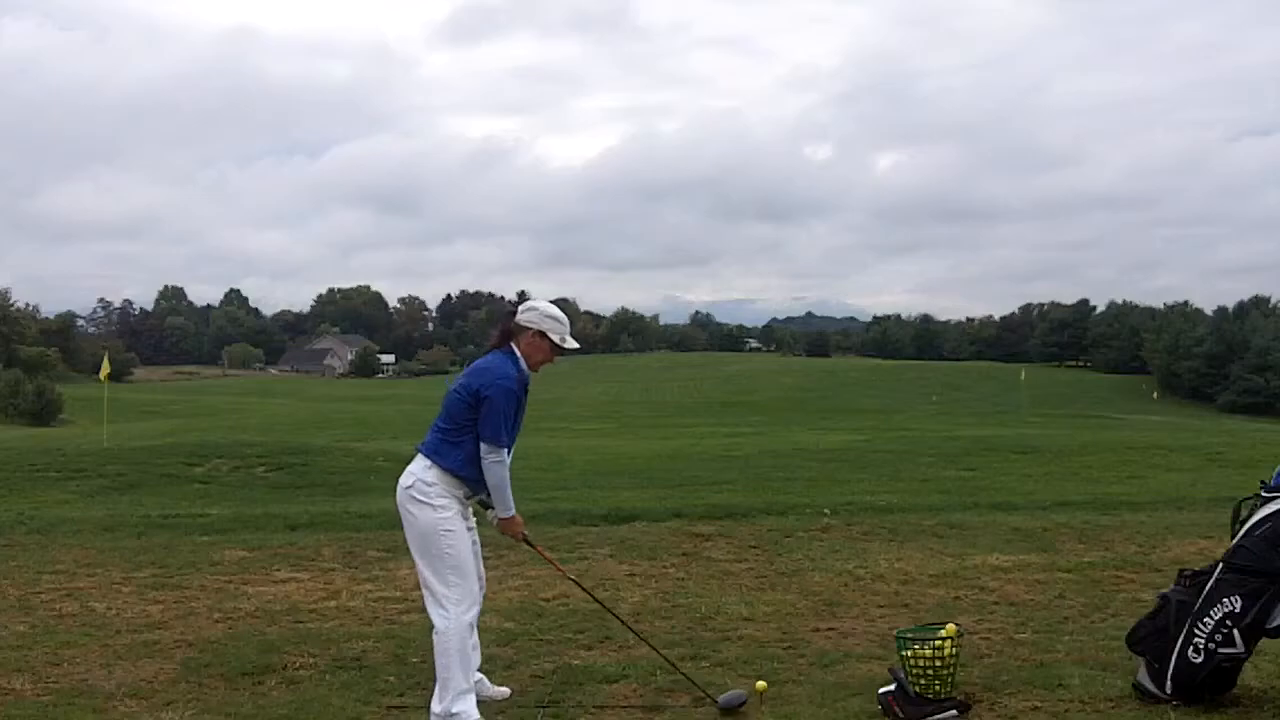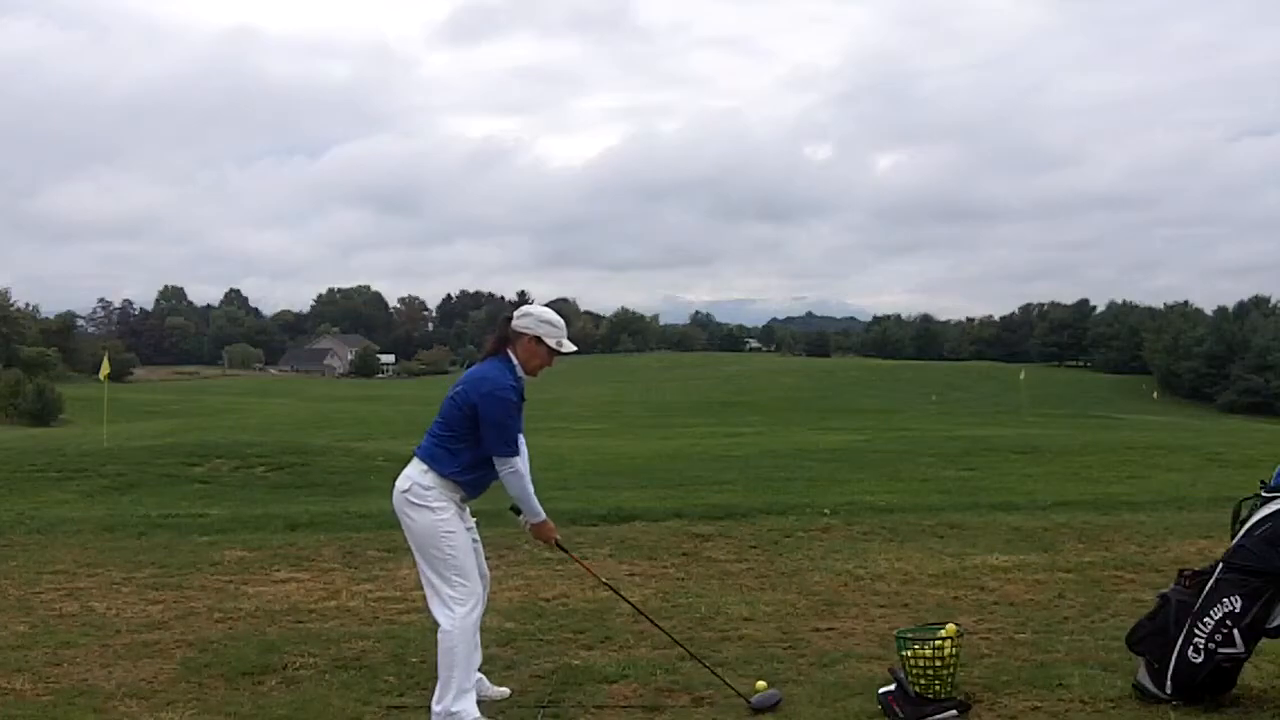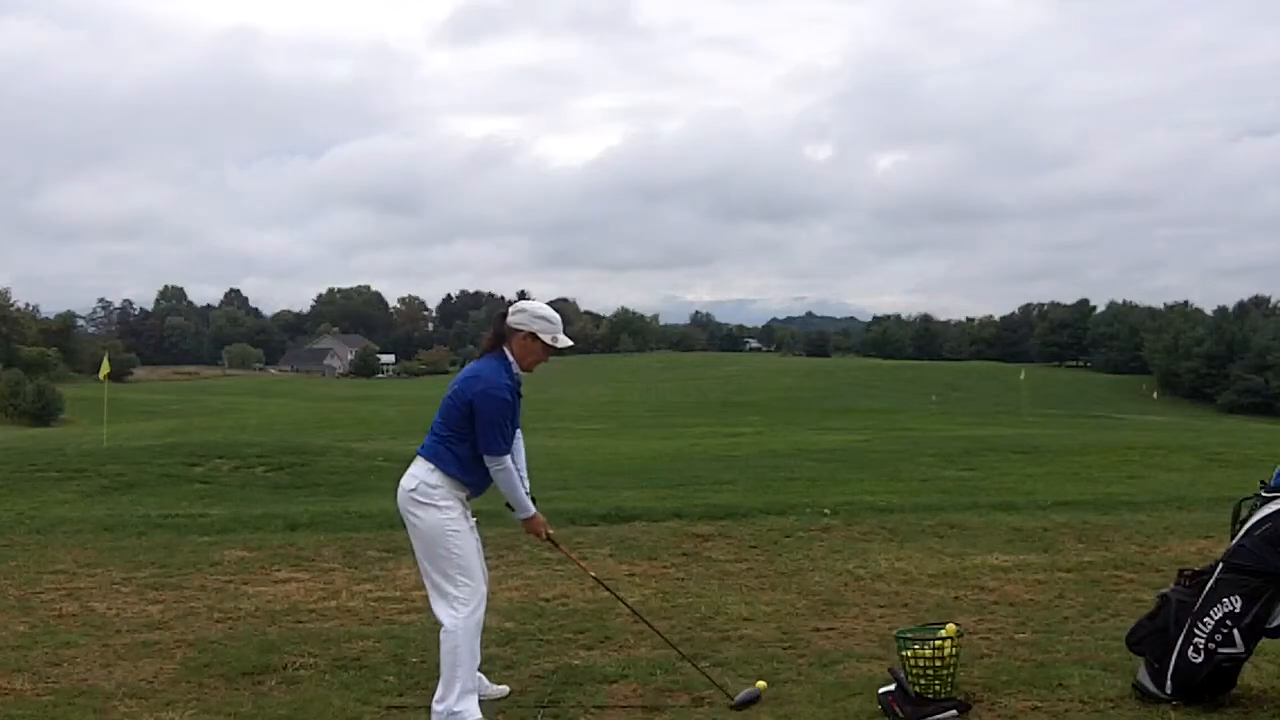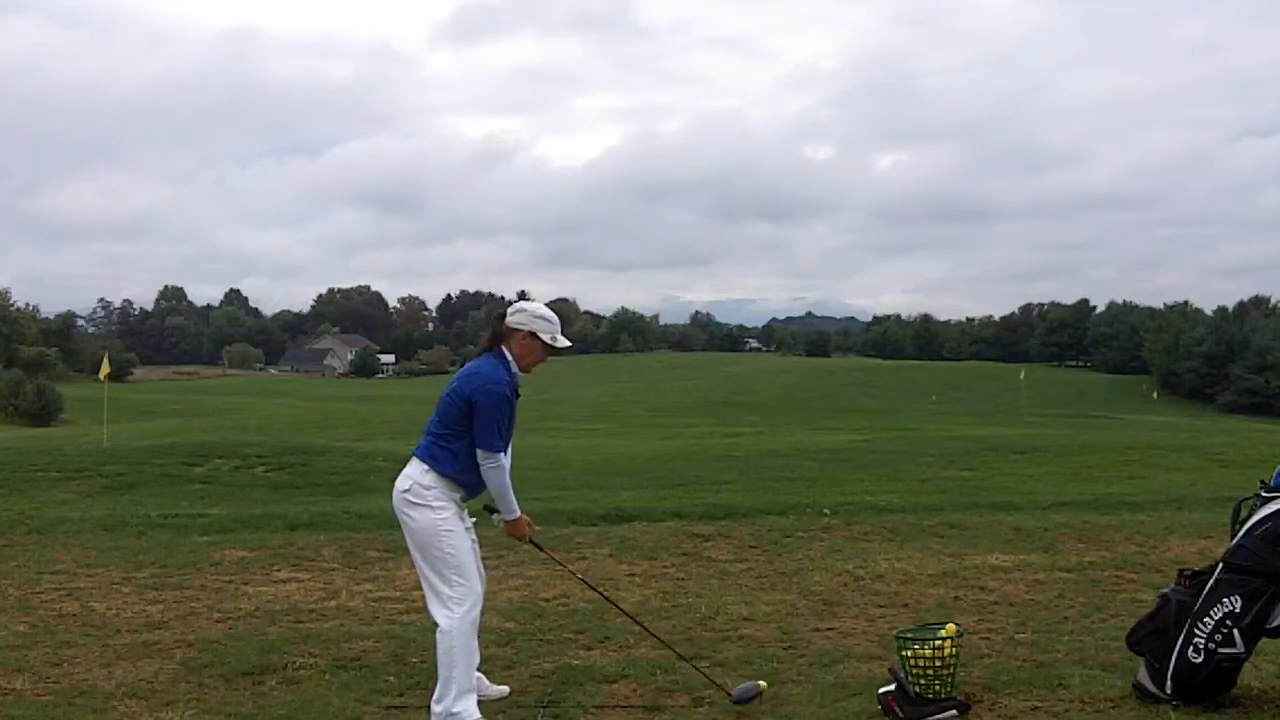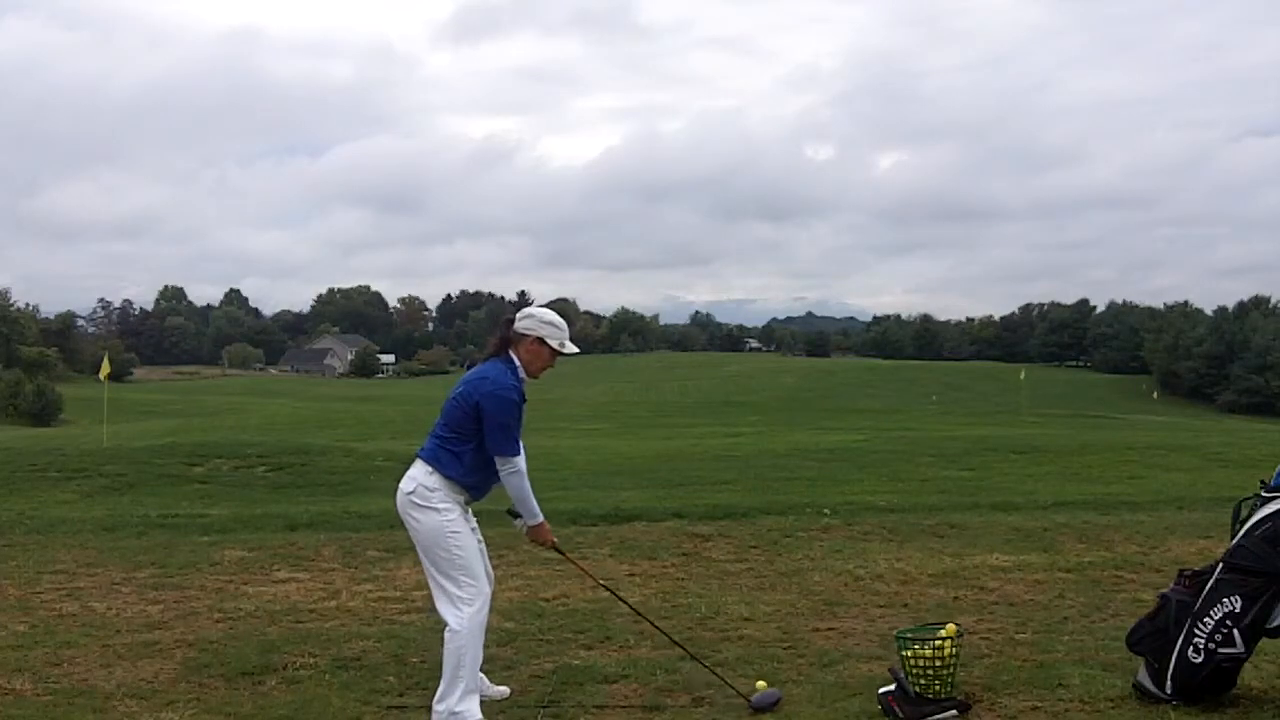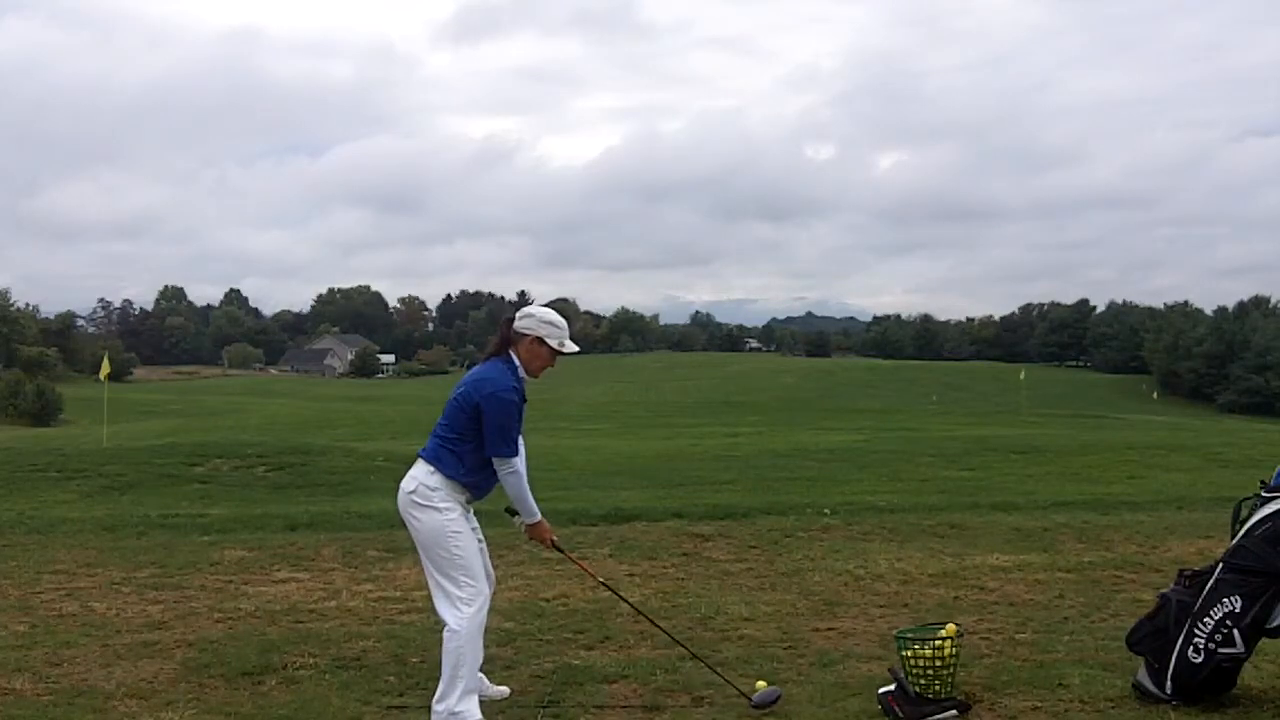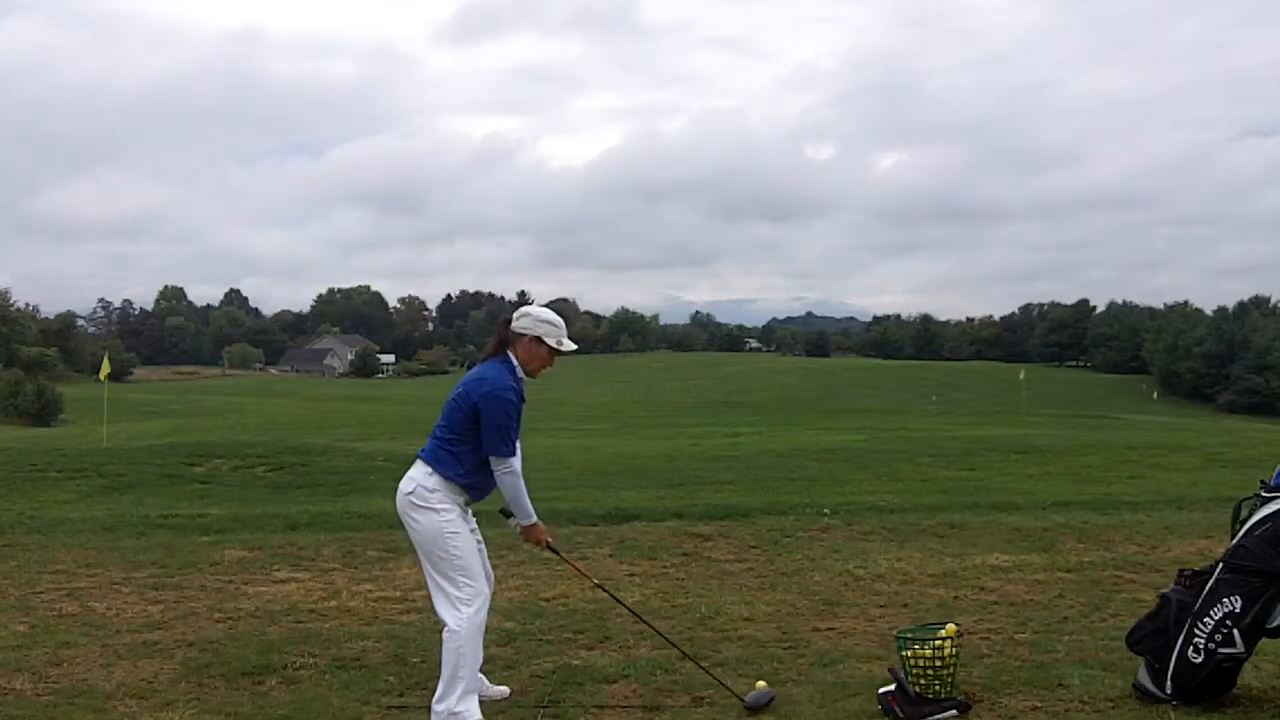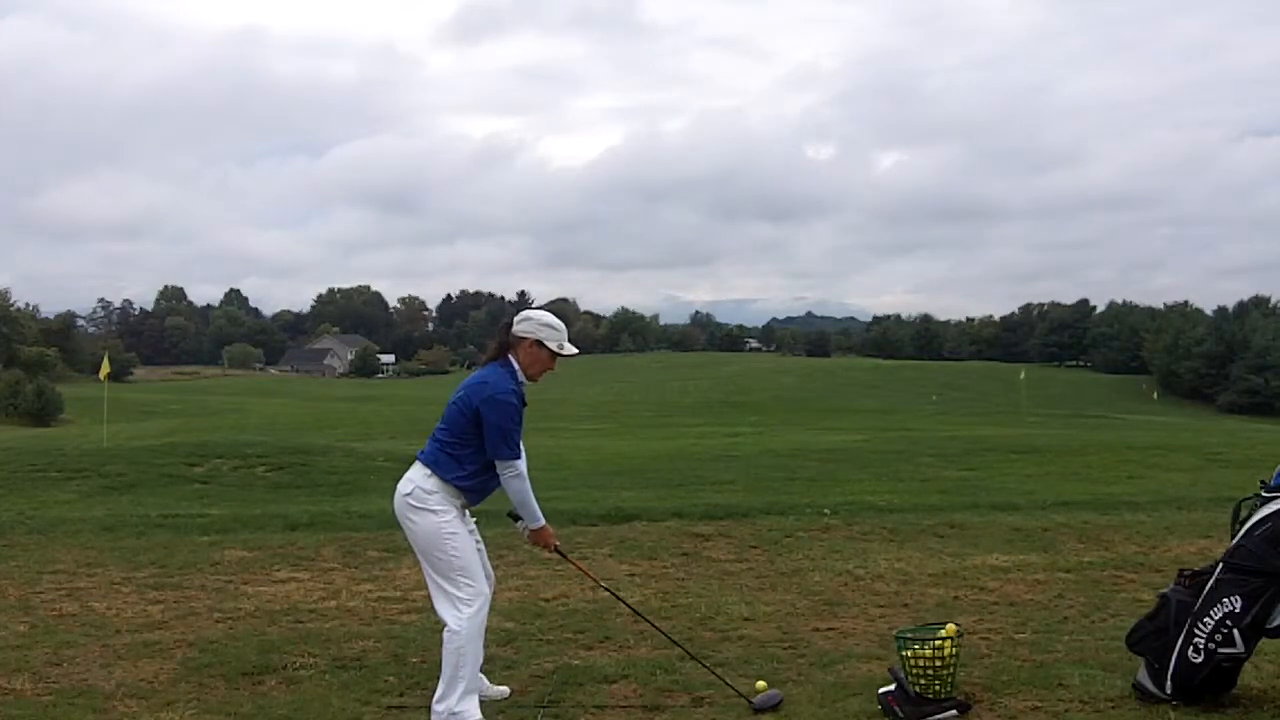
dt=0.5s
person 1, frame 1
left shoulder: (503, 368)
right shoulder: (502, 378)
left elbow: (496, 448)
right elbow: (493, 455)
left wrist: (498, 505)
right wrist: (507, 513)
left hip: (446, 490)
right hip: (431, 492)
left knee: (471, 588)
right knee: (456, 601)
left ankle: (466, 679)
person 1, frame 2
left shoulder: (502, 375)
right shoulder: (497, 386)
left elbow: (516, 445)
right elbow: (507, 465)
left wrist: (530, 508)
right wrist: (537, 518)
left hip: (443, 493)
right hip: (427, 495)
left knee: (475, 586)
right knee: (461, 600)
left ankle: (466, 678)
person 1, frame 3
left shoulder: (500, 372)
right shoulder: (492, 384)
left elbow: (513, 438)
right elbow: (497, 462)
left wrist: (527, 498)
right wrist: (526, 513)
left hip: (444, 491)
right hip: (432, 494)
left knee: (473, 586)
right knee: (464, 599)
left ankle: (466, 679)
person 1, frame 4
left shoulder: (496, 372)
right shoulder: (492, 381)
left elbow: (499, 449)
right elbow: (490, 460)
left wrist: (509, 508)
right wrist: (511, 515)
left hip: (441, 492)
right hip: (427, 494)
left knee: (471, 586)
right knee: (459, 600)
left ankle: (465, 680)
person 1, frame 5
left shoulder: (500, 376)
right shoulder: (499, 387)
left elbow: (513, 451)
right elbow: (508, 465)
left wrist: (528, 514)
right wrist: (535, 521)
left hip: (443, 494)
right hip: (432, 497)
left knee: (478, 586)
right knee: (469, 600)
left ankle: (467, 680)
person 1, frame 6
left shoulder: (502, 376)
right shoulder: (499, 387)
left elbow: (514, 448)
right elbow: (506, 466)
left wrist: (528, 512)
right wrist: (533, 519)
left hip: (446, 493)
right hip: (432, 495)
left knee: (479, 586)
right knee: (467, 600)
left ankle: (466, 679)
person 1, frame 7
left shoulder: (500, 376)
right shoulder: (497, 386)
left elbow: (511, 451)
right elbow: (503, 466)
left wrist: (522, 514)
right wrist: (529, 521)
left hip: (444, 495)
right hip: (431, 497)
left knee: (479, 587)
right knee: (467, 601)
left ankle: (466, 680)
person 1, frame 8
left shoulder: (503, 380)
right shoulder: (498, 391)
left elbow: (515, 455)
right elbow: (509, 469)
left wrist: (529, 516)
right wrist: (537, 523)
left hip: (445, 498)
right hip: (429, 499)
left knee: (480, 586)
right knee: (468, 600)
left ankle: (466, 679)
